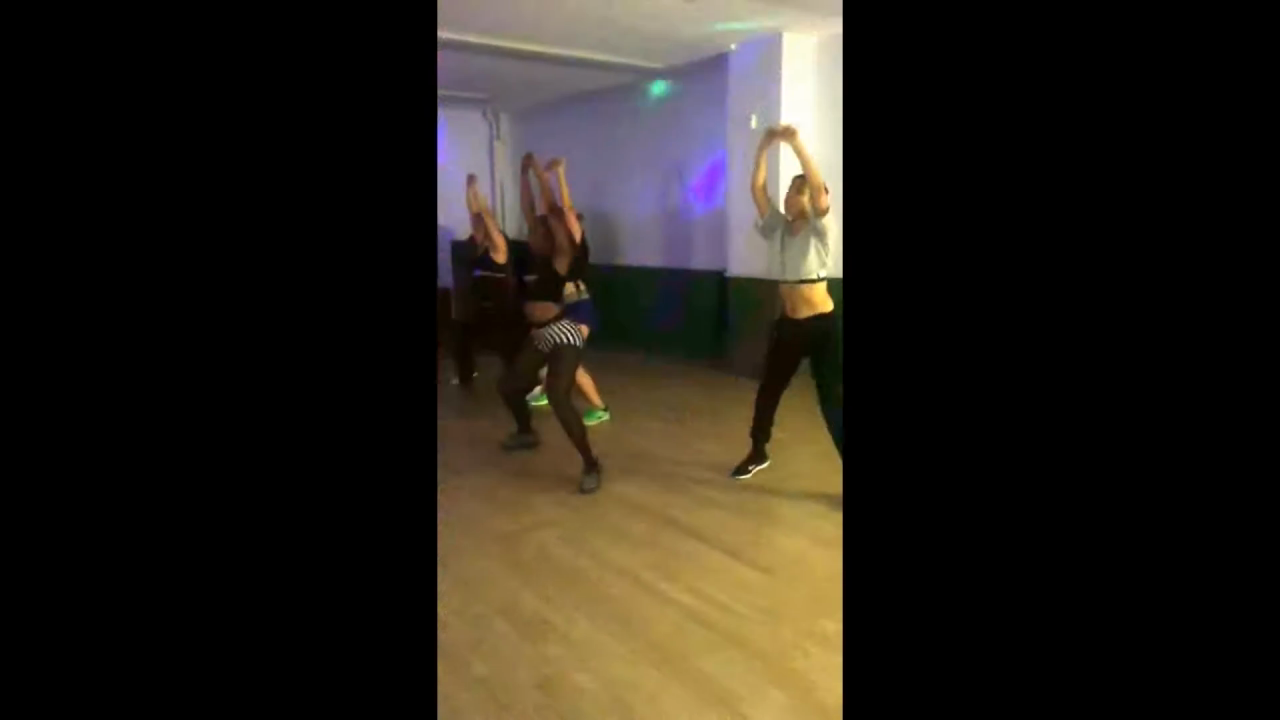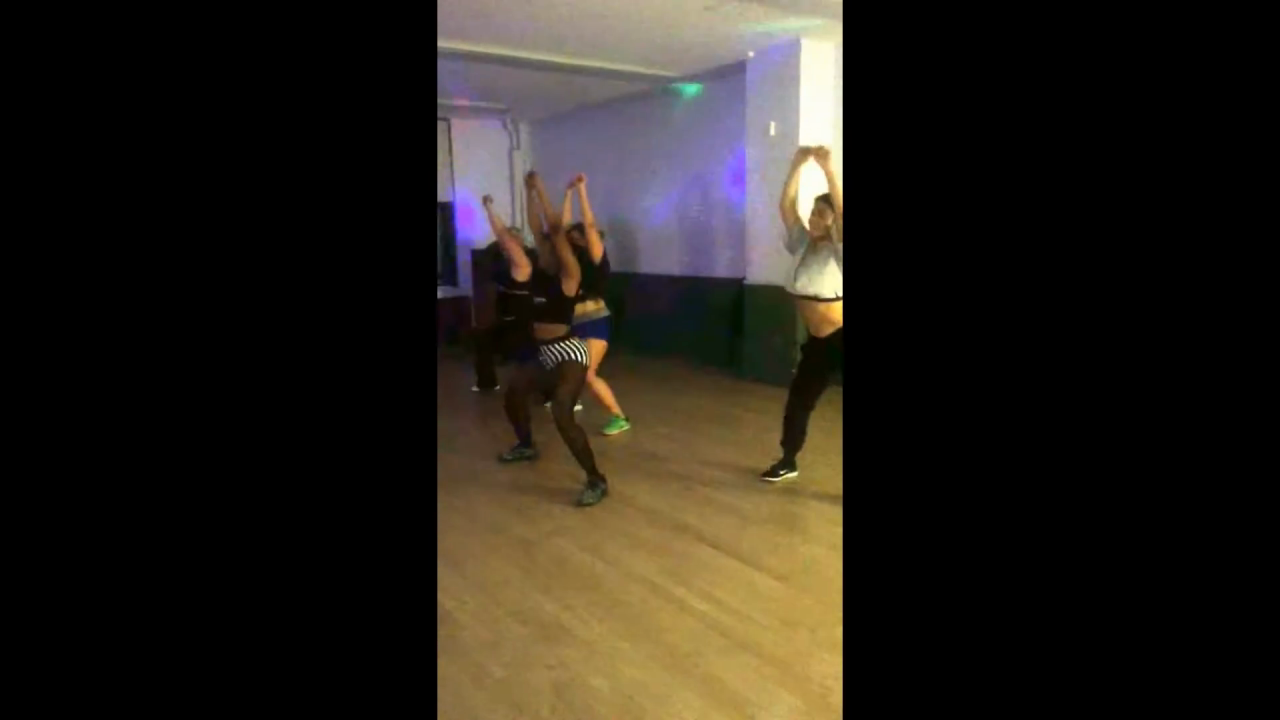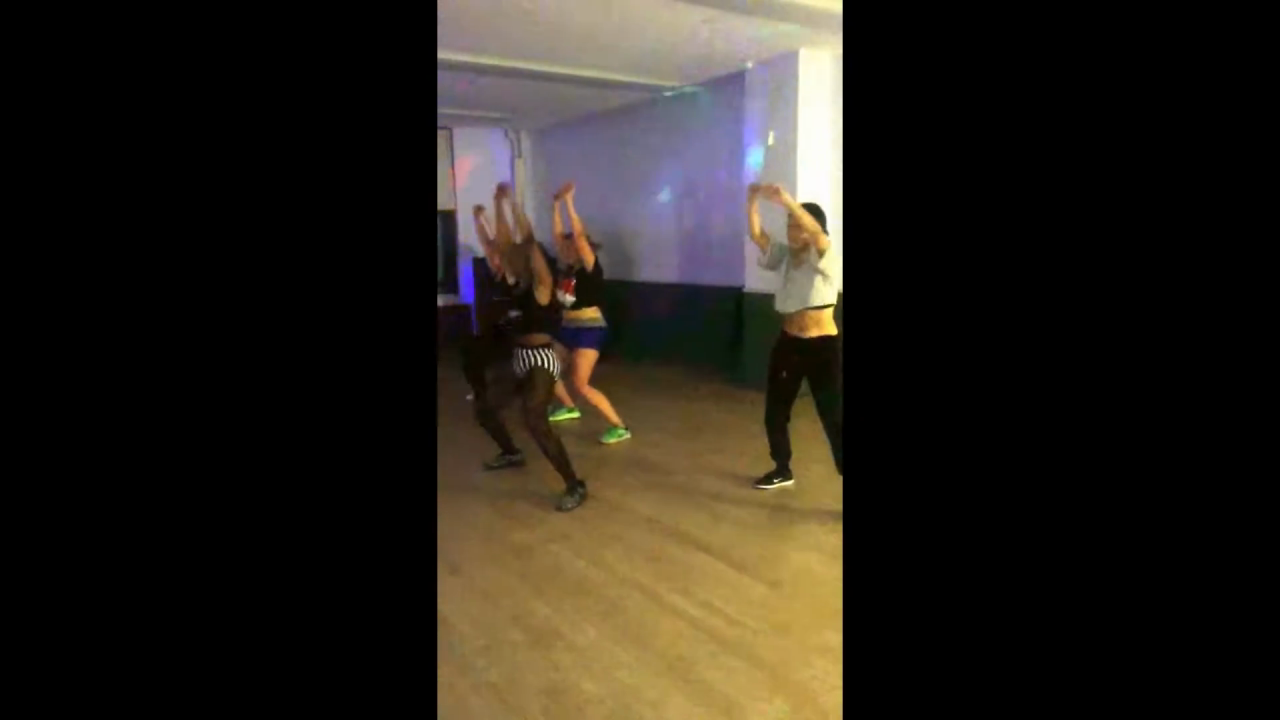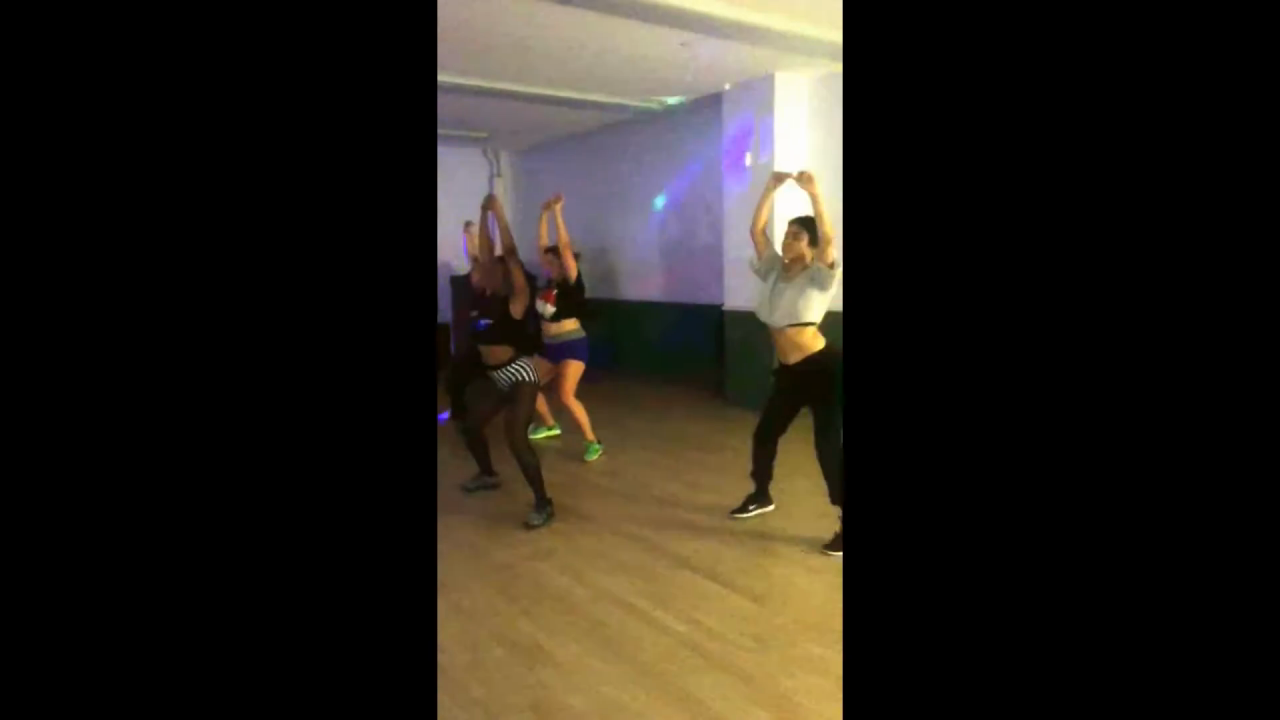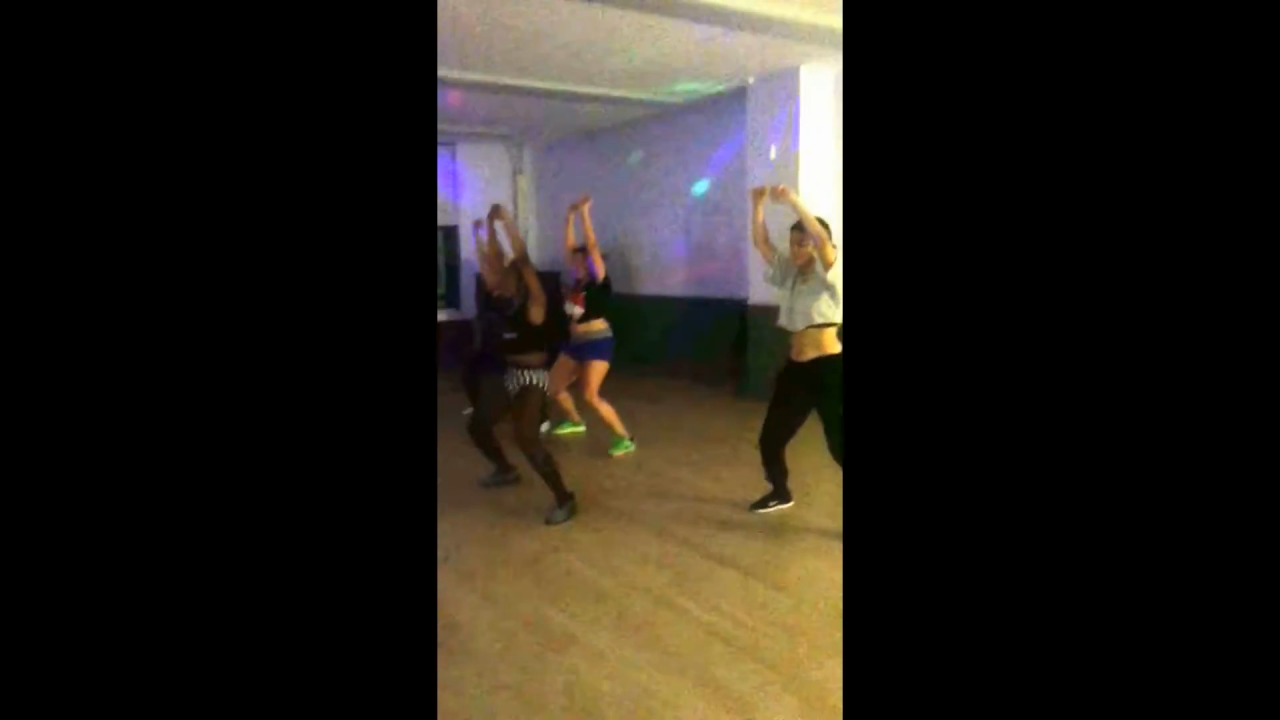
dt=0.7s
person 1, frame 1
left shoulder: (819, 229)
right shoulder: (778, 227)
left elbow: (818, 187)
right elbow: (757, 191)
left wrist: (796, 144)
right wrist: (763, 148)
left hip: (821, 326)
right hip: (788, 326)
left knee: (832, 404)
right knee: (767, 393)
right ankle: (757, 455)
person 1, frame 2
left shoulder: (839, 249)
right shoulder: (803, 243)
left elbow: (841, 209)
right elbow: (786, 205)
left wrist: (827, 168)
right wrist: (798, 165)
left hip: (838, 337)
right hip: (817, 342)
right knee: (797, 403)
right ankle: (788, 461)
person 1, frame 3
left shoulder: (825, 259)
right shoulder: (784, 257)
left elbow: (816, 230)
right elbow: (756, 234)
left wrist: (785, 198)
right wrist: (754, 200)
left hip: (822, 347)
right hip: (788, 345)
left knee: (832, 419)
right knee: (775, 412)
right ankle: (783, 470)
person 1, frame 4
left shoulder: (821, 274)
right shoulder: (775, 268)
left elbow: (828, 241)
right elbow: (757, 232)
left wrist: (813, 192)
right wrist: (771, 189)
left hip: (820, 365)
right hip: (788, 371)
left knee: (829, 445)
right knee: (764, 436)
left ankle: (845, 523)
right ankle: (762, 495)
person 1, frame 5
left shoulder: (829, 275)
right shoulder: (789, 273)
left elbow: (823, 239)
right elbow: (761, 242)
left wrist: (792, 200)
right wrist: (758, 204)
left hip: (829, 368)
right hip: (796, 369)
left knee: (839, 445)
right knee: (770, 439)
right ankle: (781, 492)
person 2, frame 1
left shoulder: (560, 257)
right shoulder: (534, 256)
left elbow: (553, 213)
right elbow: (528, 210)
left wrist: (539, 170)
right wrist: (524, 173)
left hip: (561, 336)
right hip: (538, 337)
left knee: (558, 401)
right knee: (508, 386)
left ankle: (591, 466)
right ankle: (526, 433)
person 2, frame 2
left shoulder: (569, 276)
right shoulder: (541, 275)
left elbow: (557, 234)
left wrist: (540, 191)
right wrist: (531, 191)
left hip: (568, 352)
right hip: (545, 353)
left knee: (561, 416)
right knee: (513, 393)
left ankle: (596, 480)
right ankle: (526, 445)
person 2, frame 3
left shoulder: (541, 285)
right shoulder: (517, 285)
left elbow: (529, 243)
right elbow: (504, 244)
left wrist: (511, 200)
right wrist: (499, 203)
left hip: (538, 362)
right hip: (518, 361)
left knee: (533, 420)
right knee: (483, 407)
left ankle: (575, 486)
right ankle: (511, 453)
person 2, frame 4
left shoulder: (518, 298)
right shoulder: (489, 295)
left elbow: (510, 255)
right elbow: (485, 252)
left wrist: (498, 212)
right wrist: (484, 214)
left hip: (519, 375)
right hip: (497, 377)
left knee: (515, 438)
right knee: (470, 424)
left ankle: (543, 503)
right ankle: (488, 475)
person 2, frame 5
left shoulder: (534, 303)
right shoulder: (504, 302)
left elbow: (523, 263)
right elbow: (491, 262)
left wrist: (507, 221)
right wrist: (489, 223)
left hip: (532, 377)
right hip: (509, 376)
left knee: (525, 436)
right knee: (477, 423)
left ankle: (565, 499)
right ankle: (506, 471)
person 3, frame 1
left shoulder: (576, 243)
left elbow: (567, 209)
left wrist: (559, 174)
right wrist: (546, 174)
left hip: (578, 307)
left ankle: (600, 408)
right ankle: (548, 390)
person 3, frame 2
left shoulder: (595, 261)
right shoulder: (573, 260)
left elbow: (590, 227)
right elbow: (566, 227)
left wrist: (582, 190)
right wrist: (569, 192)
left hip: (596, 323)
right hip: (574, 323)
left knee: (587, 375)
left ankle: (620, 418)
person 3, frame 3
left shoulder: (591, 269)
right shoulder: (569, 268)
left elbow: (579, 236)
right elbow: (558, 234)
left wrist: (569, 201)
right wrist: (556, 204)
left hip: (590, 331)
right hip: (568, 329)
left knee: (580, 383)
left ankle: (620, 426)
right ankle: (569, 408)
person 3, frame 4
left shoulder: (572, 282)
right shoulder: (551, 281)
left elbow: (564, 247)
right elbow: (543, 244)
left wrist: (557, 212)
right wrist: (544, 214)
left hip: (572, 344)
right hip: (550, 345)
left knee: (566, 396)
left ankle: (593, 442)
right ankle: (550, 426)
person 3, frame 5
left shoulder: (599, 282)
right shoulder: (578, 282)
left elbow: (592, 247)
right elbow: (570, 246)
left wrist: (585, 213)
right wrist: (571, 216)
left hip: (598, 342)
right hip: (576, 343)
left knee: (590, 395)
right knee: (553, 385)
left ankle: (626, 438)
right ankle: (575, 421)
person 4, frame 1
left shoulder: (498, 246)
right shoulder: (477, 248)
left elbow: (486, 216)
right elbow: (473, 213)
left wrist: (475, 187)
right wrist: (469, 187)
left hip: (501, 310)
right hip: (481, 309)
left knee: (509, 349)
right knee: (462, 336)
right ankle: (467, 374)
person 4, frame 2
right shoulder: (503, 260)
right elbow: (498, 231)
right wrist: (489, 209)
left hip: (522, 323)
right hip: (507, 322)
right knee: (483, 341)
right ankle: (487, 383)
person 4, frame 3
right shoulder: (496, 274)
left elbow: (501, 245)
right elbow: (485, 244)
left wrist: (483, 218)
right wrist: (478, 218)
left hip: (513, 332)
right hip: (496, 330)
right knee: (471, 351)
right ankle: (481, 391)
person 4, frame 4
right shoulder: (477, 290)
right elbow: (472, 256)
left wrist: (472, 232)
right wrist: (467, 233)
right hip: (477, 347)
right ankle: (458, 412)
person 4, frame 5
right shoulder: (490, 291)
left elbow: (495, 257)
right elbow: (482, 259)
right wrist: (476, 232)
right hip: (491, 348)
left ankle: (541, 417)
